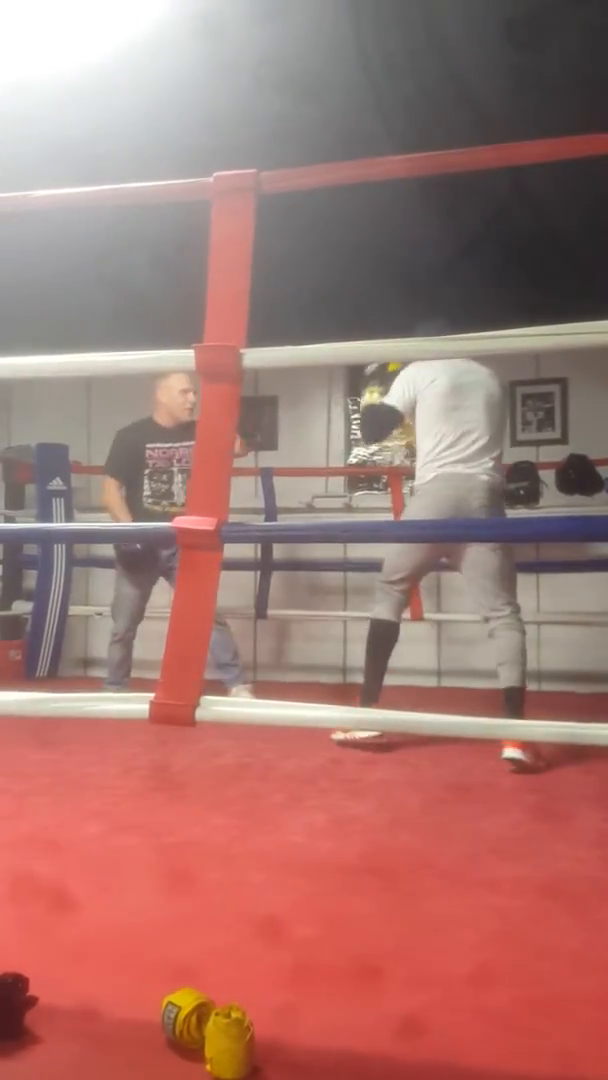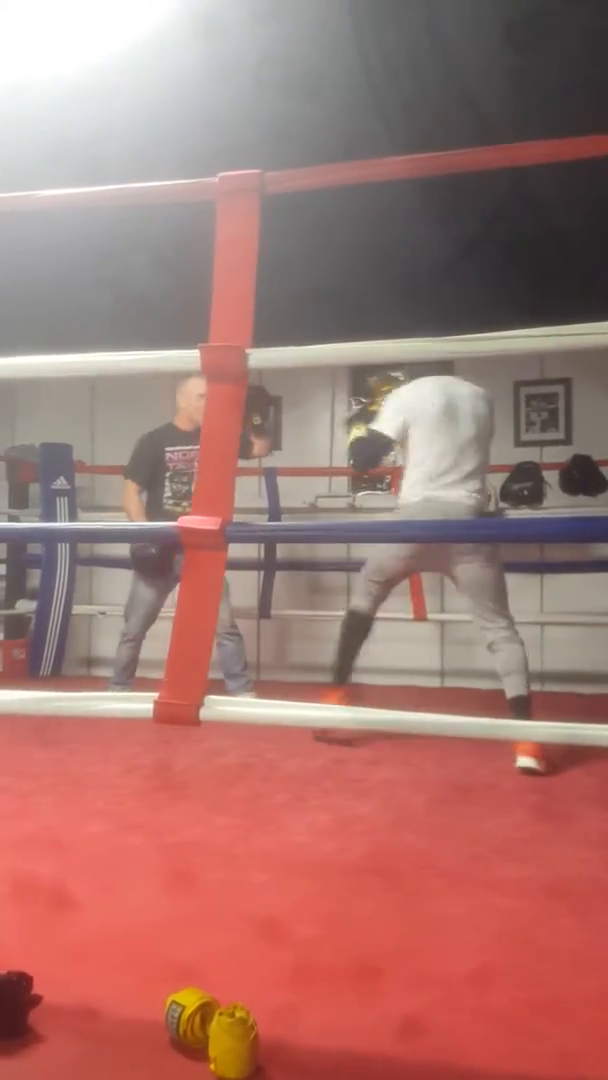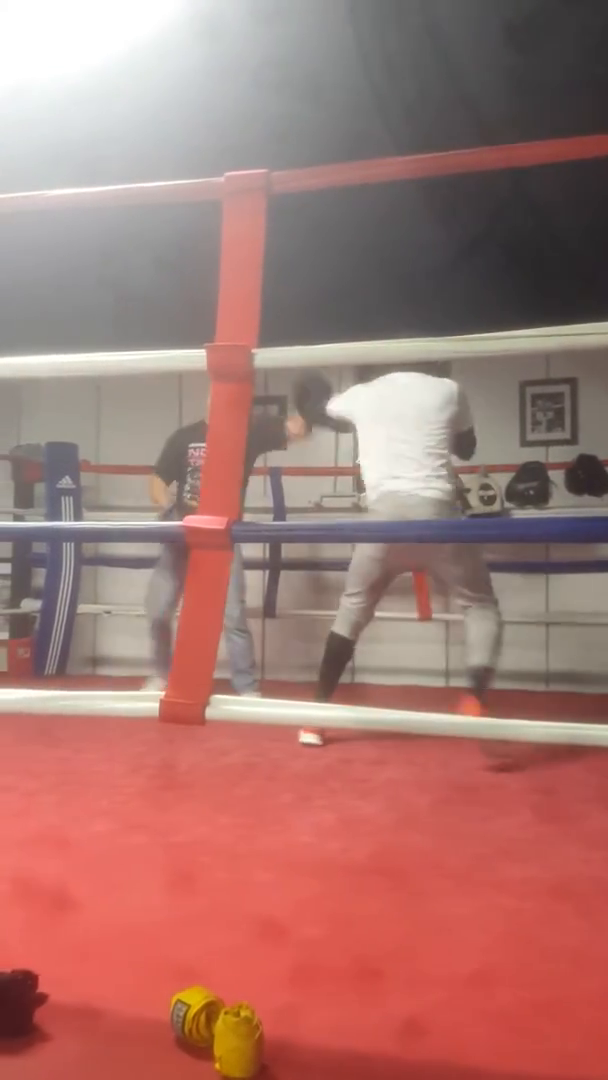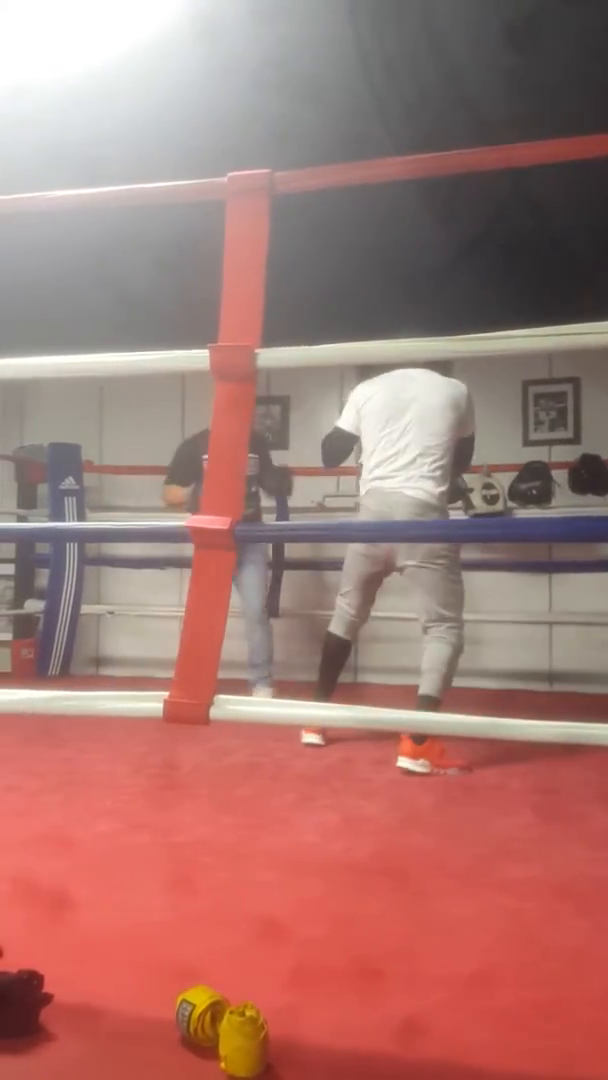
dt=0.2s
person 1, frame 1
left shoulder: (418, 372)
right shoulder: (489, 378)
left elbow: (374, 430)
left hip: (435, 496)
right hip: (483, 498)
left knee: (390, 593)
right knee: (502, 612)
left ankle: (367, 712)
person 1, frame 2
left shoulder: (409, 395)
right shoulder: (479, 398)
left elbow: (366, 458)
left hip: (419, 515)
right hip: (469, 519)
left knee: (366, 589)
right knee: (498, 626)
left ankle: (336, 698)
right ankle: (526, 742)
person 1, frame 3
left shoulder: (361, 396)
right shoulder: (447, 390)
left elbow: (323, 413)
right elbow: (466, 448)
left hip: (385, 514)
right hip: (435, 512)
left knee: (352, 610)
right knee: (481, 607)
right ankle: (475, 705)
person 1, frame 4
left shoulder: (367, 390)
right shoulder: (455, 391)
left elbow: (331, 455)
right elbow: (461, 460)
left hip: (374, 511)
right hip: (422, 513)
left knee: (348, 611)
right knee: (443, 625)
right ankle: (417, 745)
person 2, frame 1
left shoulder: (197, 433)
right shoulder: (132, 437)
left elbow: (239, 448)
right elbow: (111, 490)
right hip: (141, 546)
left knee: (209, 616)
right knee: (123, 626)
left ankle: (238, 687)
right ankle: (115, 692)
person 2, frame 2
right shoulder: (155, 441)
left elbow: (261, 449)
right elbow: (131, 492)
right hip: (159, 549)
left knee: (224, 625)
right knee: (134, 627)
left ankle: (243, 693)
right ankle: (118, 691)
person 2, frame 3
left shoulder: (250, 431)
right shoulder: (185, 437)
left elbow: (297, 430)
right elbow: (157, 483)
right wrist: (169, 509)
right hip: (183, 540)
left knee: (233, 618)
right knee: (158, 611)
left ankle: (248, 692)
right ankle: (161, 673)
person 2, frame 4
left shoulder: (256, 443)
right shoulder: (195, 447)
left elbow: (271, 483)
right elbow: (170, 495)
left wrist: (279, 481)
right wrist: (195, 495)
left hip: (249, 542)
left knee: (257, 613)
left ankle: (262, 686)
